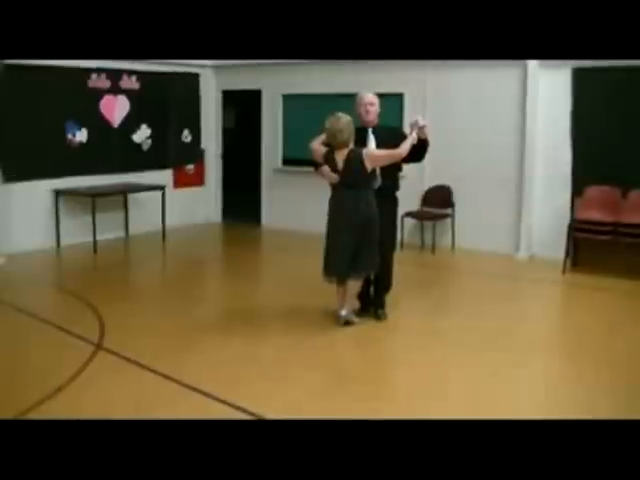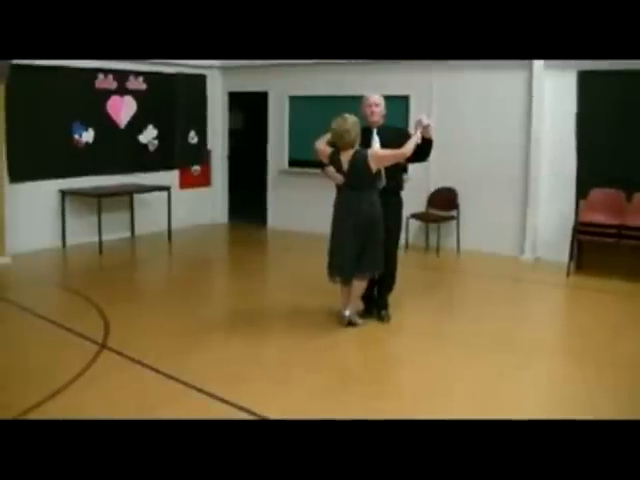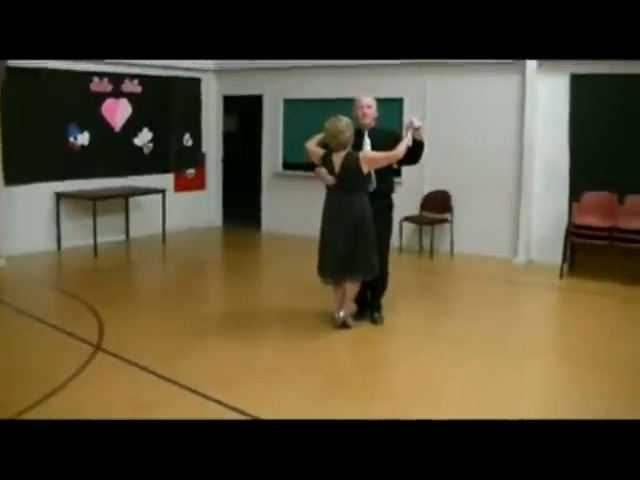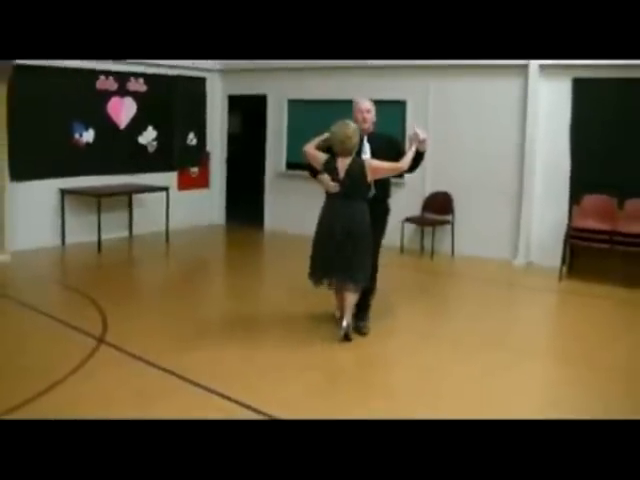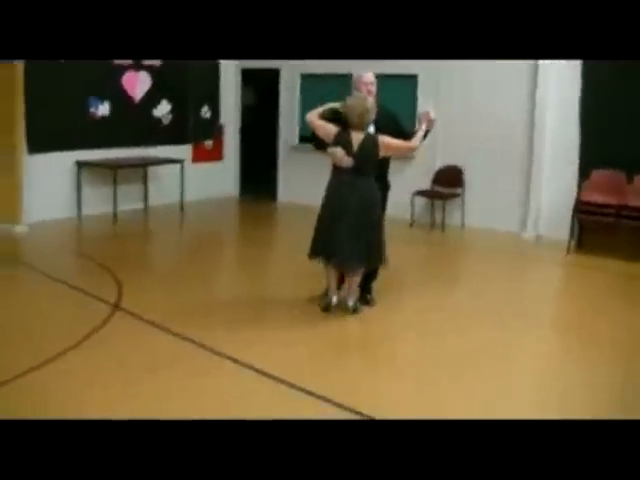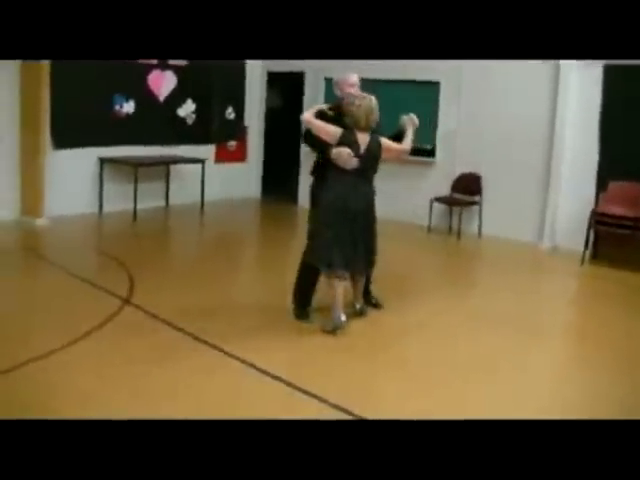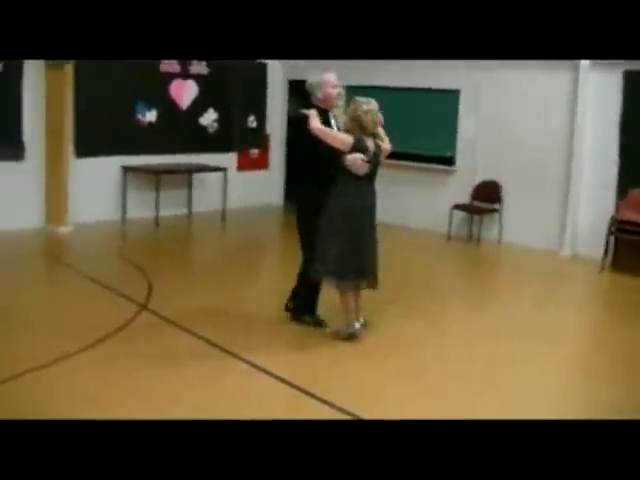
dt=0.5s
person 1, frame 1
left shoulder: (394, 134)
left elbow: (415, 156)
left wrist: (422, 136)
left hip: (385, 201)
left knee: (385, 251)
left ankle: (379, 300)
right ankle: (365, 300)
person 1, frame 2
left shoulder: (394, 133)
left elbow: (419, 155)
left wrist: (426, 135)
right wrist: (330, 169)
left hip: (390, 202)
left knee: (388, 252)
left ankle: (382, 302)
right ankle: (369, 300)
person 1, frame 3
left shoulder: (389, 137)
left elbow: (411, 158)
left wrist: (417, 137)
right wrist: (320, 170)
left hip: (380, 204)
left knee: (379, 255)
left ankle: (375, 305)
right ankle: (362, 303)
person 1, frame 4
left shoulder: (387, 142)
left elbow: (407, 166)
left wrist: (420, 149)
right wrist: (321, 176)
left hip: (377, 209)
left knee: (369, 261)
left ankle: (361, 314)
person 1, frame 5
left shoulder: (387, 116)
right shoulder: (341, 114)
left elbow: (407, 143)
right elbow: (318, 135)
left wrist: (425, 128)
right wrist: (330, 149)
left hip: (376, 185)
left ankle: (365, 287)
person 1, frame 6
right shoulder: (326, 115)
right elbow: (309, 136)
left wrist: (403, 132)
right wrist: (331, 151)
left ankle: (365, 291)
right ankle: (301, 302)
person 1, frame 7
left shoulder: (330, 118)
right shoulder: (307, 118)
left elbow: (338, 147)
right elbow: (316, 146)
right wrist: (344, 159)
left hip: (326, 196)
right hip: (311, 197)
left knee: (319, 252)
right knee: (314, 253)
left ankle: (298, 304)
right ankle: (302, 309)
person 2, frame 1
left shoulder: (326, 156)
right shoulder: (365, 156)
left elbow: (314, 144)
right elbow: (399, 153)
left wrist: (330, 133)
right wrist: (413, 135)
left hip: (339, 210)
right hip: (362, 211)
left knee: (341, 258)
right knee: (359, 262)
left ankle: (341, 307)
right ankle: (347, 310)
person 2, frame 2
left shoulder: (332, 156)
right shoulder: (370, 156)
left elbow: (319, 143)
right elbow: (405, 152)
left wrist: (334, 133)
right wrist: (418, 134)
left hip: (343, 211)
right hip: (367, 212)
left knee: (346, 260)
right knee: (364, 263)
left ankle: (345, 308)
right ankle: (350, 310)
person 2, frame 3
left shoulder: (323, 158)
right shoulder: (362, 159)
left elbow: (309, 144)
right elbow: (396, 154)
left wrist: (327, 133)
right wrist: (409, 136)
left hip: (333, 213)
right hip: (357, 214)
left knee: (337, 262)
right knee: (356, 265)
left ankle: (338, 310)
right ankle: (345, 312)
person 2, frame 4
left shoulder: (326, 163)
right shoulder: (367, 166)
left elbow: (307, 148)
right elbow: (402, 166)
left wrist: (326, 136)
right wrist: (414, 147)
left hip: (331, 220)
right hip: (357, 222)
left knee: (336, 268)
right knee: (353, 272)
left ankle: (341, 312)
right ankle: (347, 320)
person 2, frame 5
left shoulder: (337, 135)
right shoulder: (378, 142)
left elbow: (310, 117)
right elbow: (412, 145)
left wrist: (328, 106)
right wrist: (424, 126)
left hip: (338, 196)
right hip: (366, 199)
left knee: (332, 245)
right knee: (359, 249)
left ankle: (331, 294)
right ankle: (352, 298)
person 2, frame 6
left shoulder: (340, 136)
right shoulder: (379, 144)
left elbow: (306, 119)
right elbow: (405, 149)
left wrist: (318, 108)
right wrist: (409, 129)
left hip: (335, 201)
right hip: (363, 202)
left knee: (334, 255)
right knee: (358, 253)
left ankle: (338, 314)
right ankle: (359, 303)
person 2, frame 7
left shoulder: (349, 141)
right shoulder: (377, 146)
left elbow: (316, 127)
right elbow: (388, 146)
left wrist: (313, 114)
right wrist: (378, 127)
left hip: (344, 208)
right hip: (365, 208)
left knee: (341, 264)
right knee: (358, 263)
left ankle: (351, 324)
right ankle: (357, 317)
